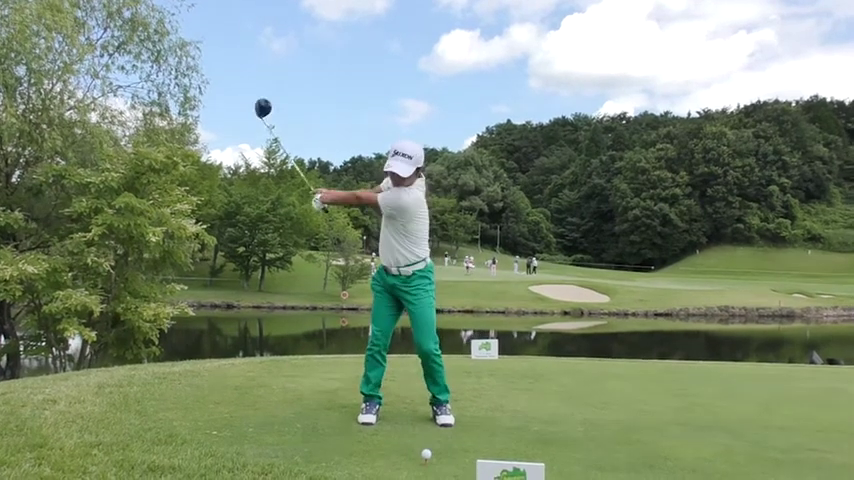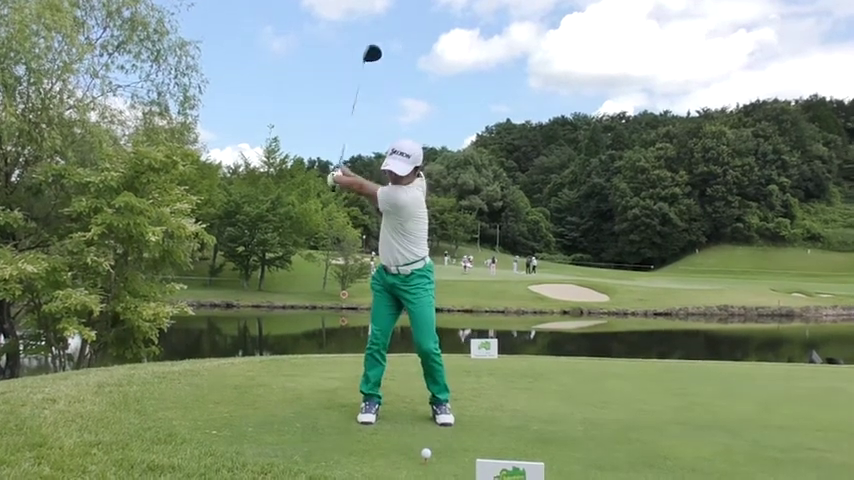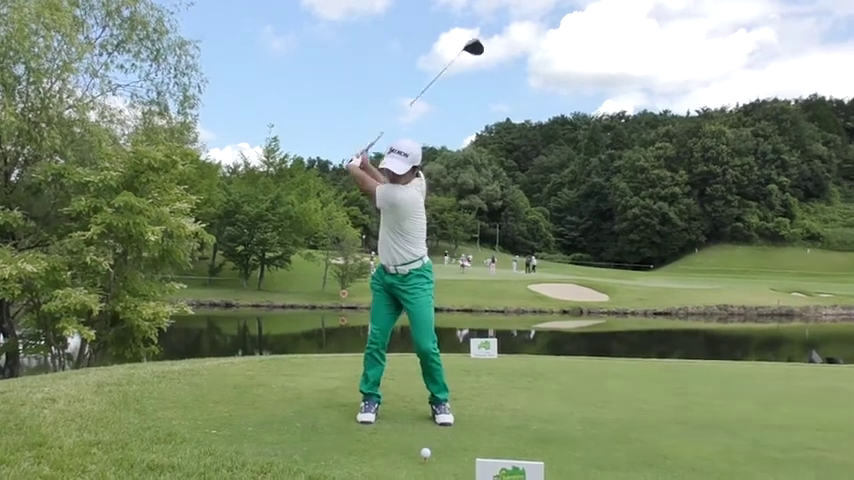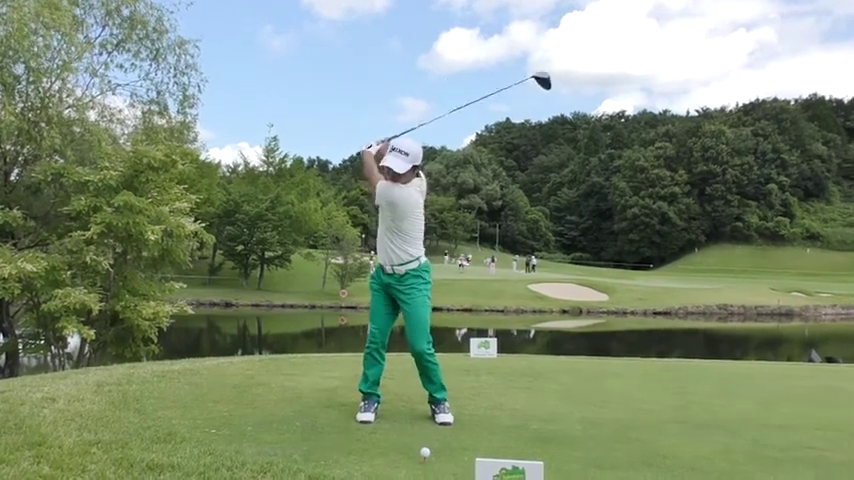
dt=0.2s
person 1, frame 1
left shoulder: (406, 198)
right shoulder: (399, 182)
left elbow: (362, 199)
right elbow: (372, 194)
left wrist: (329, 198)
right wrist: (331, 194)
left hip: (415, 278)
right hip: (386, 275)
left knee: (427, 345)
right knee: (377, 340)
left ankle: (440, 402)
right ankle: (371, 399)
person 1, frame 2
left shoulder: (403, 197)
right shoulder: (416, 180)
left elbow: (365, 189)
right elbow: (376, 189)
left wrist: (339, 178)
right wrist: (347, 176)
left hip: (415, 278)
right hip: (386, 275)
left knee: (426, 344)
right knee: (377, 339)
left ankle: (440, 401)
right ankle: (371, 399)
person 1, frame 3
left shoulder: (400, 196)
right shoulder: (417, 181)
left elbow: (369, 184)
right elbow: (382, 182)
left wrist: (354, 167)
right wrist: (366, 165)
left hip: (414, 277)
right hip: (386, 274)
left knee: (425, 344)
right knee: (376, 339)
left ankle: (440, 401)
right ankle: (370, 398)
person 1, frame 4
left shoulder: (397, 193)
right shoulder: (417, 182)
left elbow: (372, 175)
left wrist: (368, 155)
right wrist: (381, 154)
left hip: (412, 278)
right hip: (384, 275)
left knee: (420, 344)
right knee: (376, 339)
left ankle: (438, 400)
right ankle: (370, 398)
